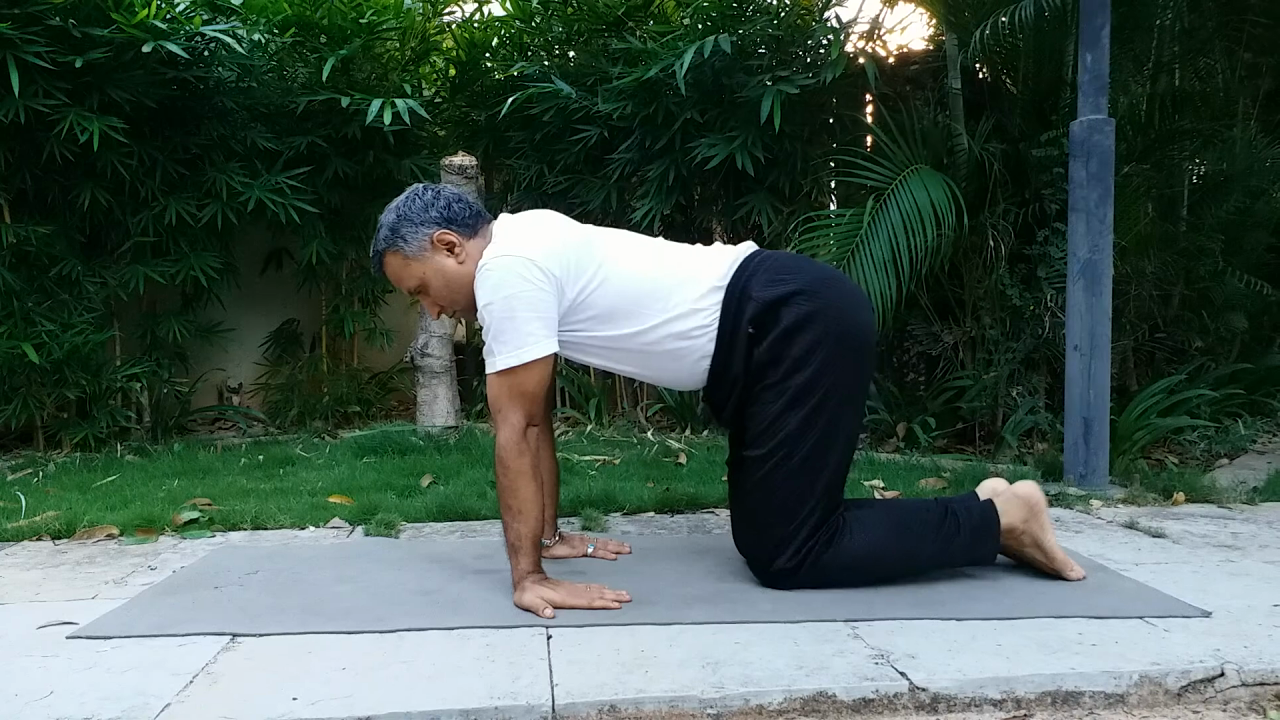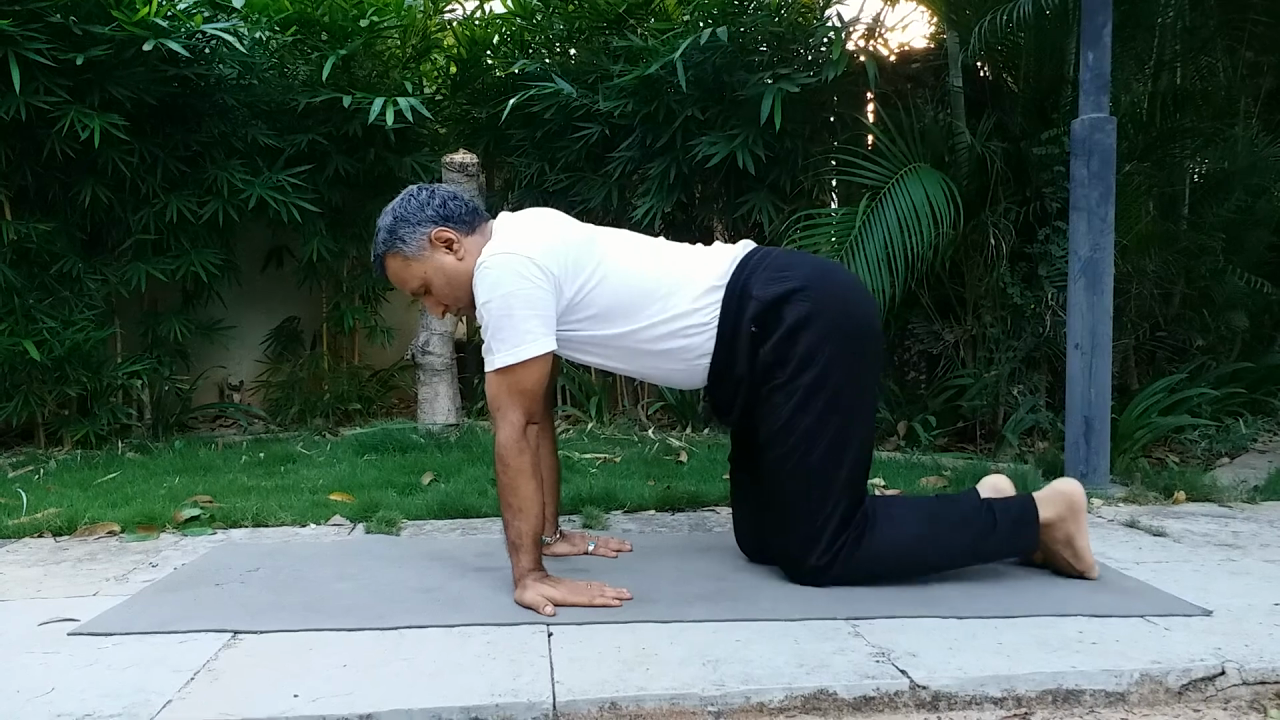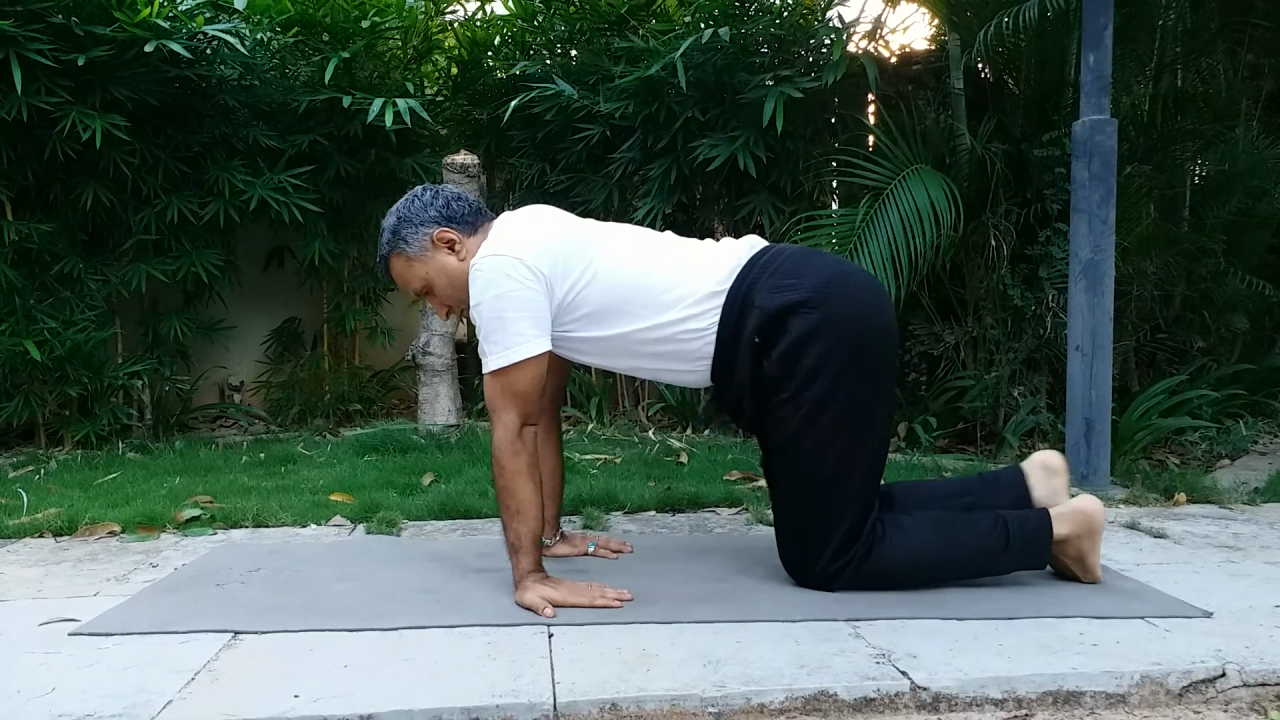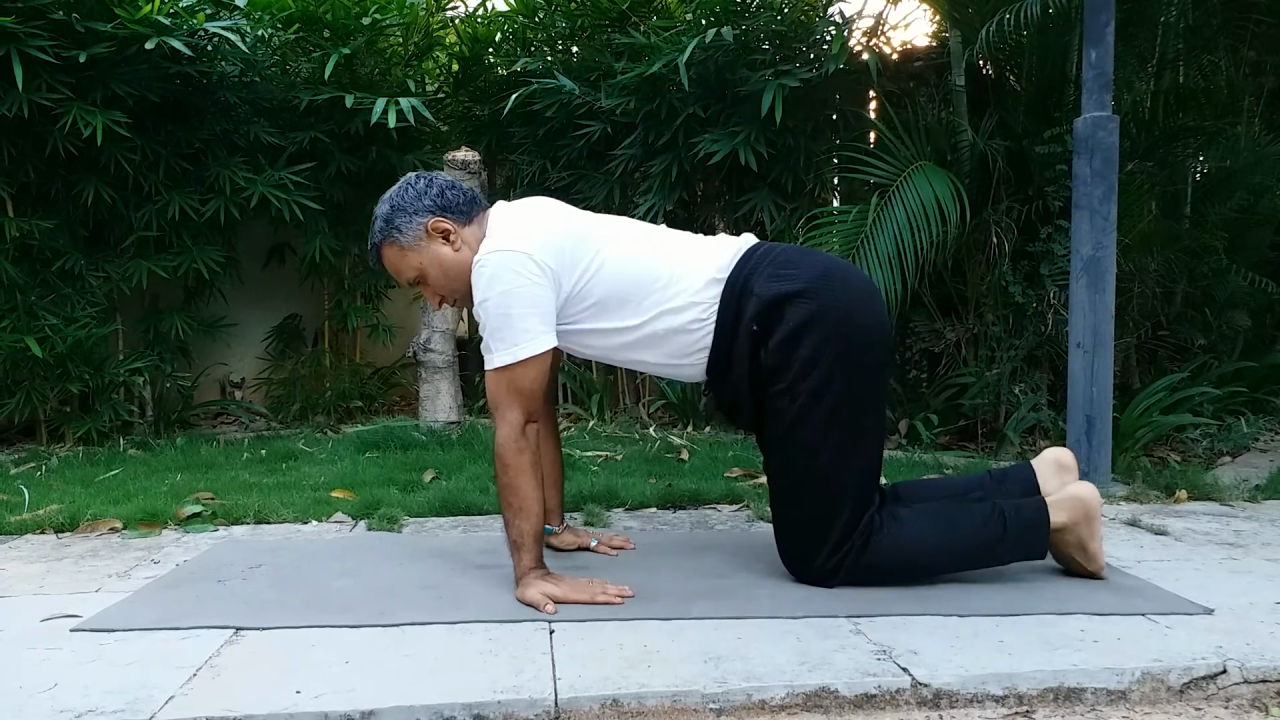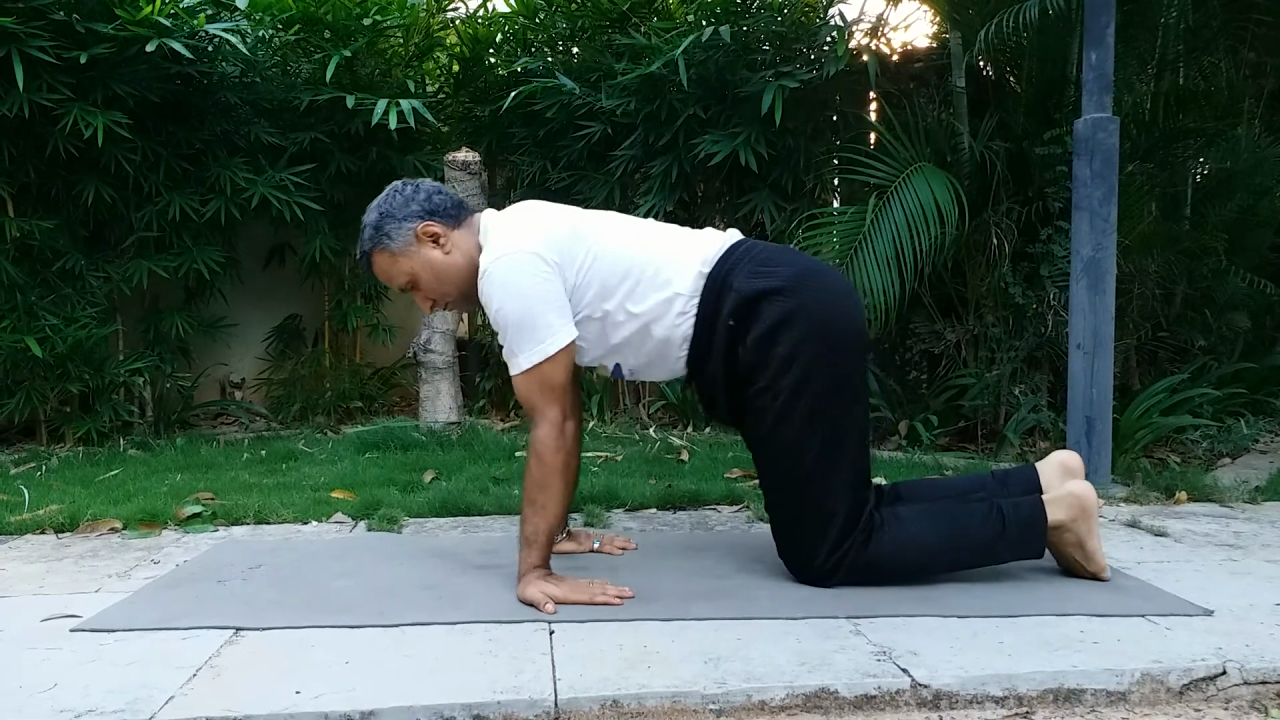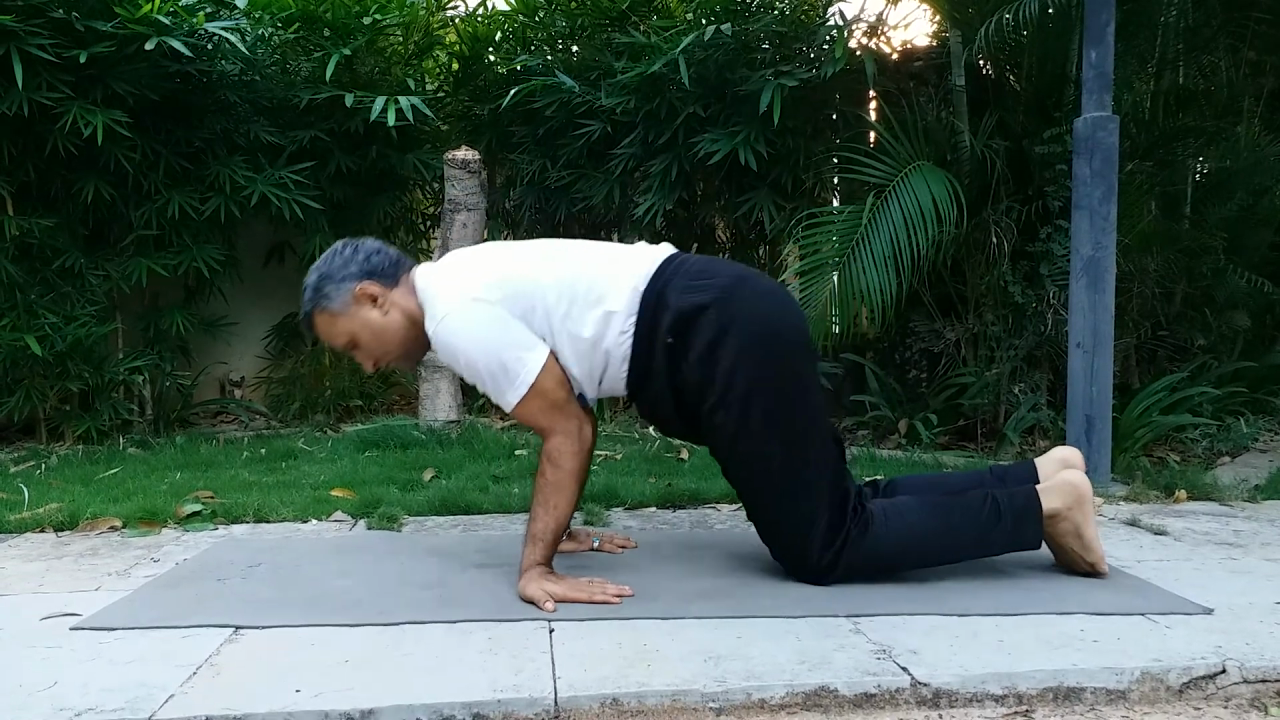
dt=0.4s
person 1, frame 1
left shoulder: (506, 271)
right shoulder: (519, 253)
left elbow: (516, 430)
right elbow: (534, 419)
left wrist: (528, 576)
right wrist: (546, 534)
left hip: (800, 325)
right hip: (785, 324)
left knee: (787, 555)
right knee: (765, 537)
left ankle: (1001, 516)
right ankle: (978, 510)
person 1, frame 2
left shoulder: (503, 270)
right shoulder: (521, 251)
left elbow: (516, 427)
right elbow: (537, 416)
left wrist: (529, 572)
right wrist: (549, 531)
left hip: (802, 322)
right hip: (785, 321)
left knee: (819, 551)
right knee: (766, 536)
left ankle: (1036, 515)
right ankle: (980, 505)
person 1, frame 3
left shoulder: (498, 269)
right shoulder: (528, 246)
left elbow: (514, 429)
right elbow: (542, 412)
left wrist: (527, 574)
right wrist: (550, 533)
left hip: (812, 325)
right hip: (812, 309)
left knee: (828, 556)
right knee: (826, 514)
left ankle: (1055, 528)
right ankle: (1026, 486)
person 1, frame 4
left shoulder: (503, 264)
right shoulder: (521, 235)
left elbow: (516, 426)
right elbow: (538, 409)
left wrist: (529, 571)
right wrist: (554, 525)
left hip: (806, 323)
right hip: (806, 309)
left knee: (827, 553)
right knee: (836, 513)
left ankle: (1050, 517)
right ankle: (1035, 481)
person 1, frame 5
left shoulder: (509, 267)
right shoulder: (516, 242)
left elbow: (555, 426)
right elbow: (562, 412)
left wrist: (533, 566)
right wrist: (557, 529)
left hip: (782, 321)
right hip: (787, 310)
left knee: (828, 551)
right knee: (836, 514)
left ankle: (1045, 514)
right ankle: (1040, 479)
person 1, frame 6
left shoulder: (454, 317)
right shoulder: (460, 285)
left elbow: (569, 431)
right elbow: (567, 414)
left wrist: (535, 566)
right wrist: (556, 529)
left hip: (724, 334)
right hip: (729, 320)
left knee: (825, 545)
right knee: (829, 511)
left ankle: (1041, 505)
right ankle: (1037, 476)
